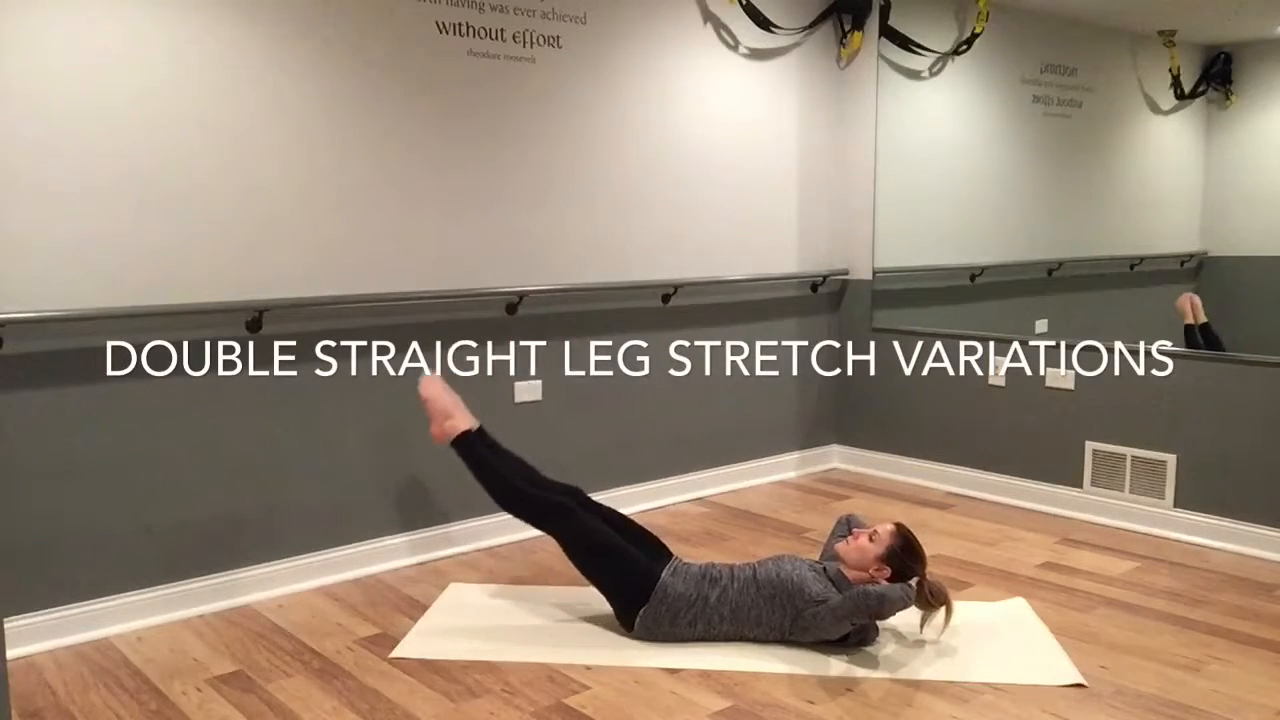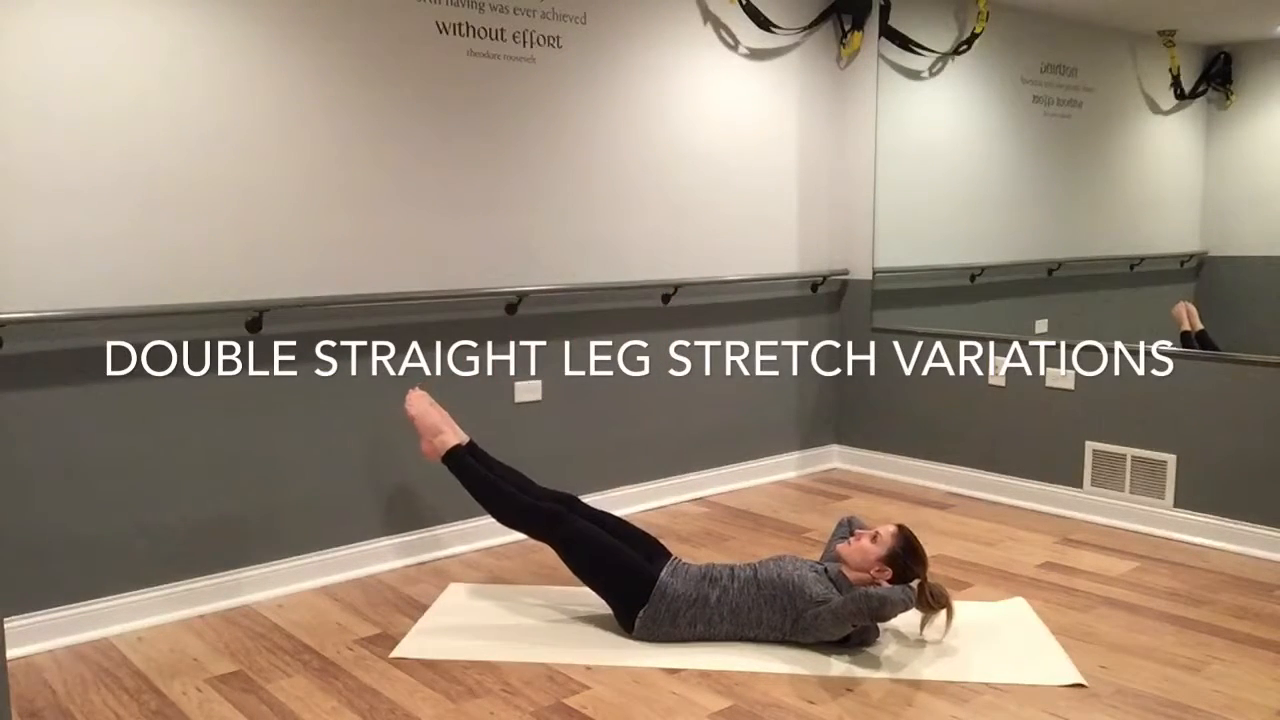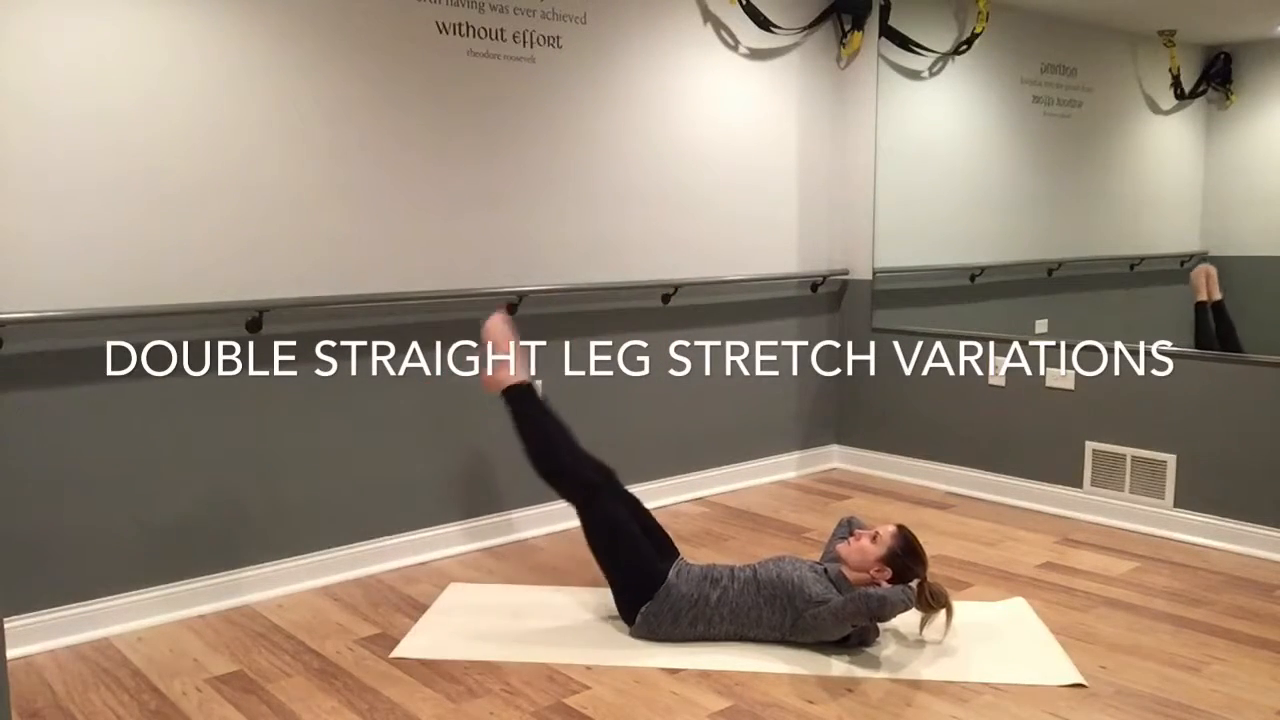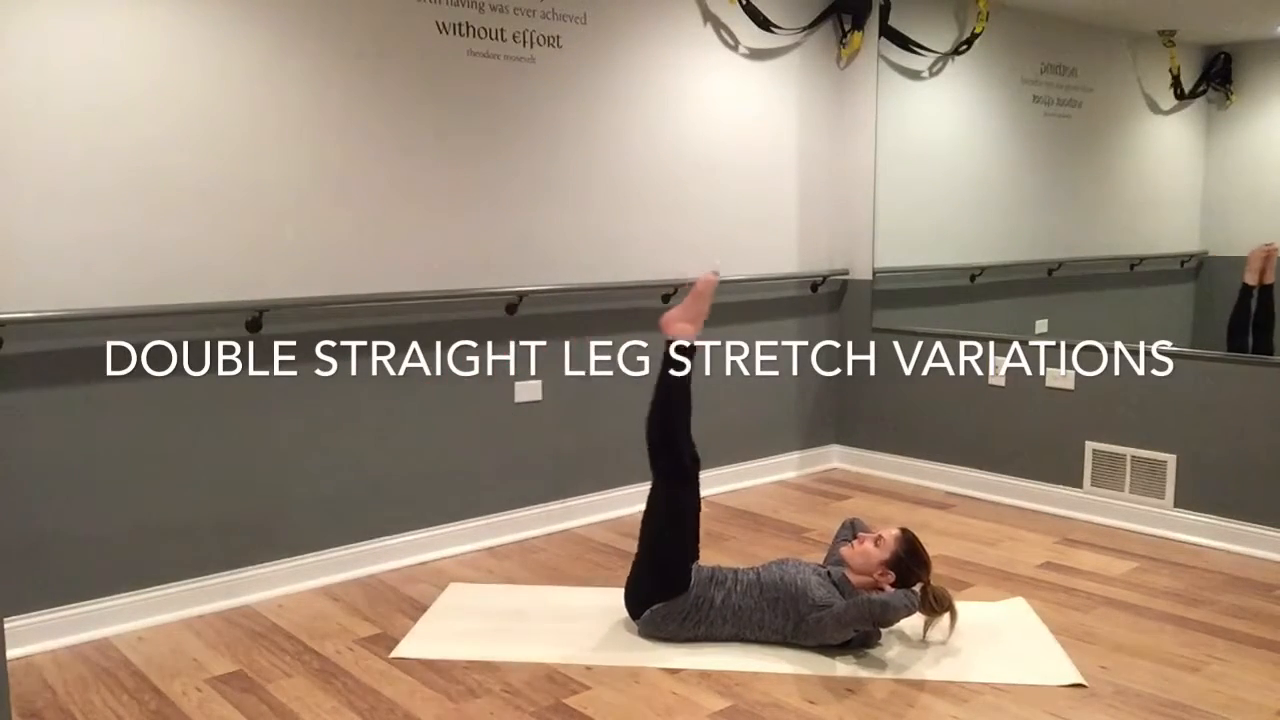
dt=0.7s
person 1, frame 1
left shoulder: (831, 610)
right shoulder: (832, 574)
left elbow: (879, 599)
right elbow: (844, 519)
left wrist: (909, 591)
left hip: (658, 607)
right hip: (676, 582)
left knee: (560, 514)
right knee: (574, 502)
left ankle: (461, 432)
right ankle: (465, 431)
person 1, frame 2
left shoulder: (833, 613)
right shoulder: (832, 575)
left elbow: (876, 601)
right elbow: (844, 520)
left wrist: (910, 593)
left hip: (660, 606)
right hip: (678, 579)
left knee: (552, 521)
right knee: (567, 506)
left ankle: (451, 449)
right ankle: (459, 447)
person 1, frame 3
left shoulder: (834, 615)
right shoulder: (832, 578)
left elbow: (872, 603)
right elbow: (847, 522)
left wrist: (909, 595)
left hip: (660, 609)
right hip: (676, 584)
left knee: (589, 491)
right knee: (599, 482)
left ankle: (513, 381)
right ankle: (515, 381)
person 1, frame 4
left shoulder: (837, 615)
right shoulder: (838, 578)
left elbow: (878, 607)
right elbow: (850, 524)
left wrist: (913, 597)
left hip: (663, 607)
right hip: (690, 586)
left knee: (676, 471)
left ankle: (681, 338)
